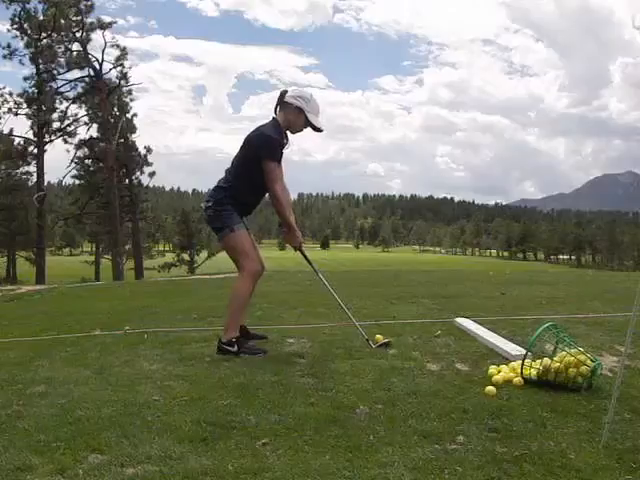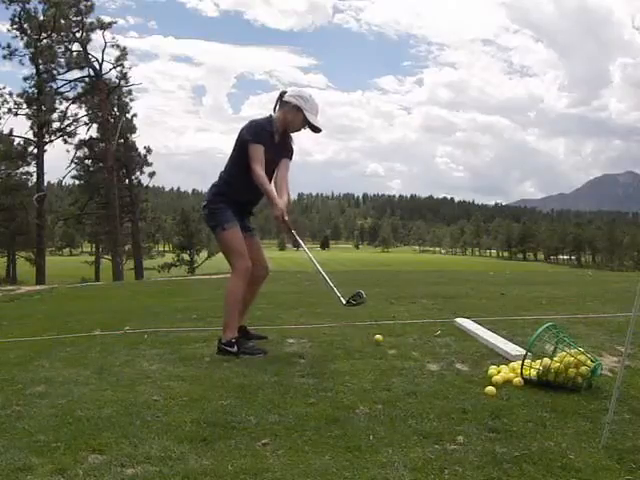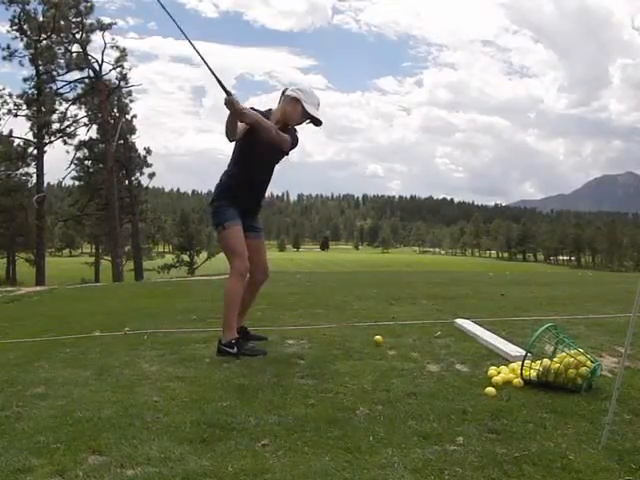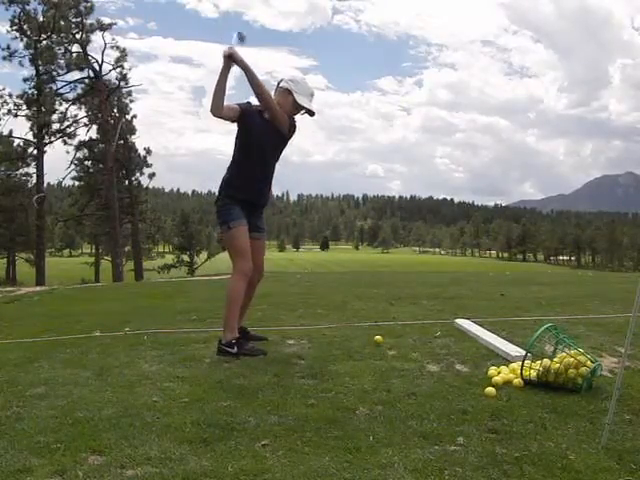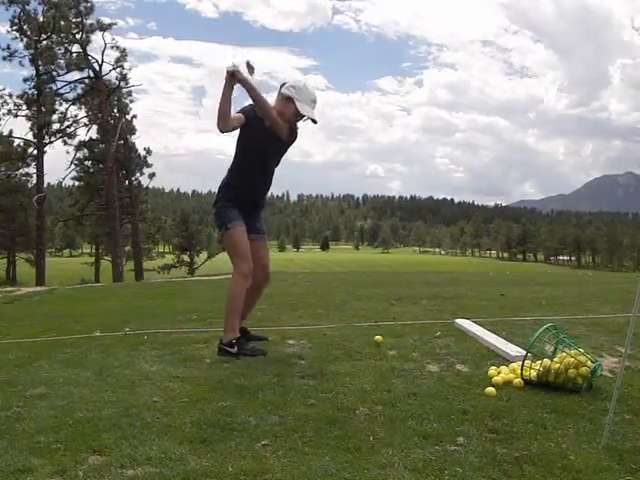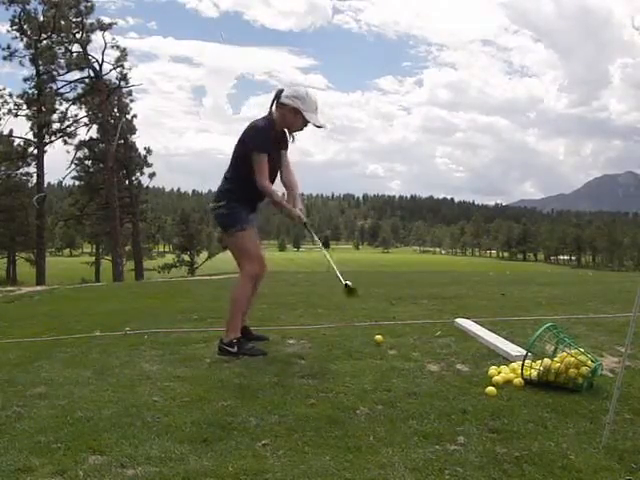
dt=0.7s
person 1, frame 1
left shoulder: (276, 138)
right shoulder: (268, 137)
left elbow: (281, 186)
right elbow: (274, 189)
left wrist: (292, 225)
right wrist: (290, 228)
left hip: (231, 209)
right hip: (223, 207)
left knee: (256, 268)
right knee: (250, 268)
left ankle: (237, 327)
right ankle: (228, 340)
person 1, frame 2
left shoulder: (286, 144)
right shoulder: (257, 128)
left elbow: (281, 179)
right elbow: (257, 170)
left wrist: (283, 204)
right wrist: (274, 202)
left hip: (240, 210)
right hip: (221, 204)
left knee: (260, 270)
right knee: (243, 267)
left ankle: (237, 327)
right ankle: (228, 340)
person 1, frame 3
left shoulder: (290, 138)
right shoulder: (251, 117)
left elbow: (272, 135)
right elbow: (232, 135)
left wrist: (250, 115)
right wrist: (234, 112)
left hip: (250, 209)
right hip: (226, 201)
left knee: (260, 272)
right knee: (240, 267)
left ankle: (238, 327)
right ankle: (227, 340)
person 1, frame 4
left shoulder: (288, 127)
right shoulder: (247, 112)
left elbow: (267, 103)
right elbow: (217, 110)
left wrist: (244, 65)
right wrist: (226, 68)
left hip: (256, 207)
right hip: (232, 201)
left knee: (256, 272)
right knee: (243, 268)
left ankle: (237, 328)
right ankle: (228, 340)
person 1, frame 5
left shoulder: (289, 132)
right shoulder: (250, 114)
left elbow: (271, 118)
right elbow: (223, 126)
left wrist: (245, 82)
right wrist: (229, 85)
left hip: (254, 209)
right hip: (230, 203)
left knee: (262, 275)
right knee: (244, 270)
left ankle: (237, 327)
right ankle: (229, 340)
person 1, frame 6
left shoulder: (280, 136)
right shoulder: (260, 130)
left elbow: (287, 173)
right elbow: (262, 182)
left wrist: (297, 201)
right wrist: (287, 209)
left hip: (241, 207)
right hip: (231, 205)
left knee: (257, 269)
right knee: (251, 269)
left ankle: (238, 327)
right ankle: (230, 340)
